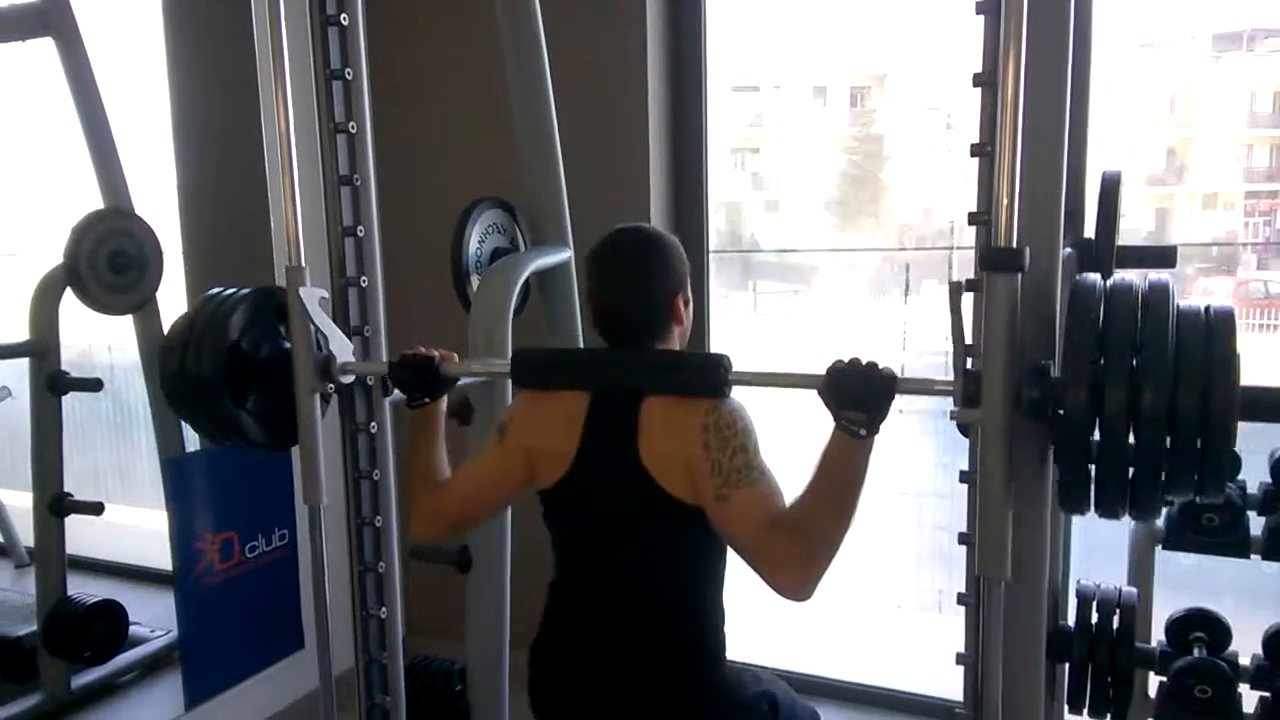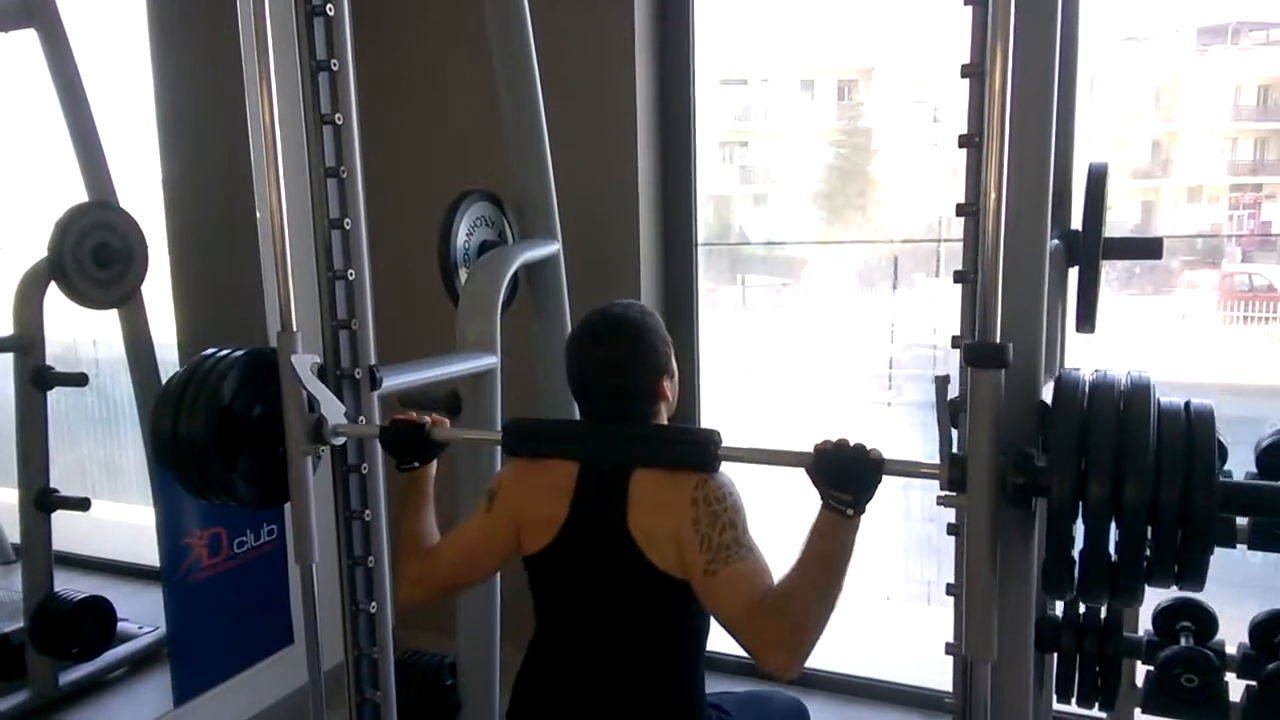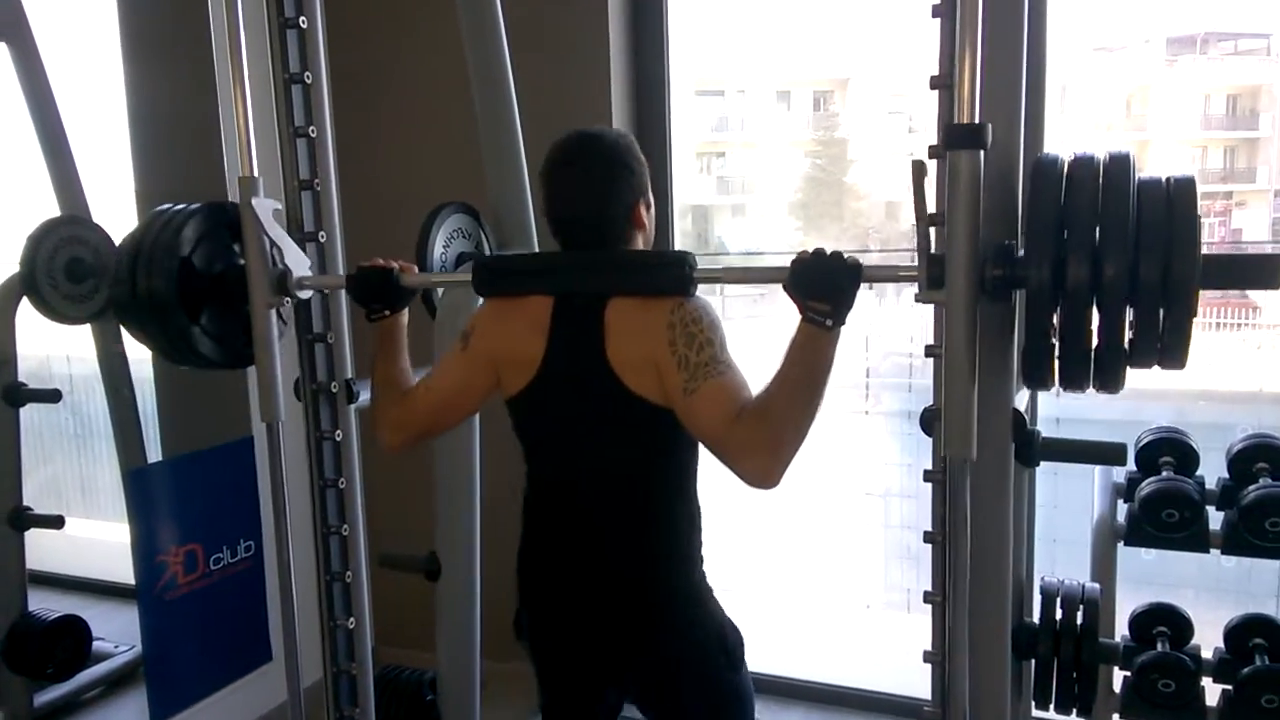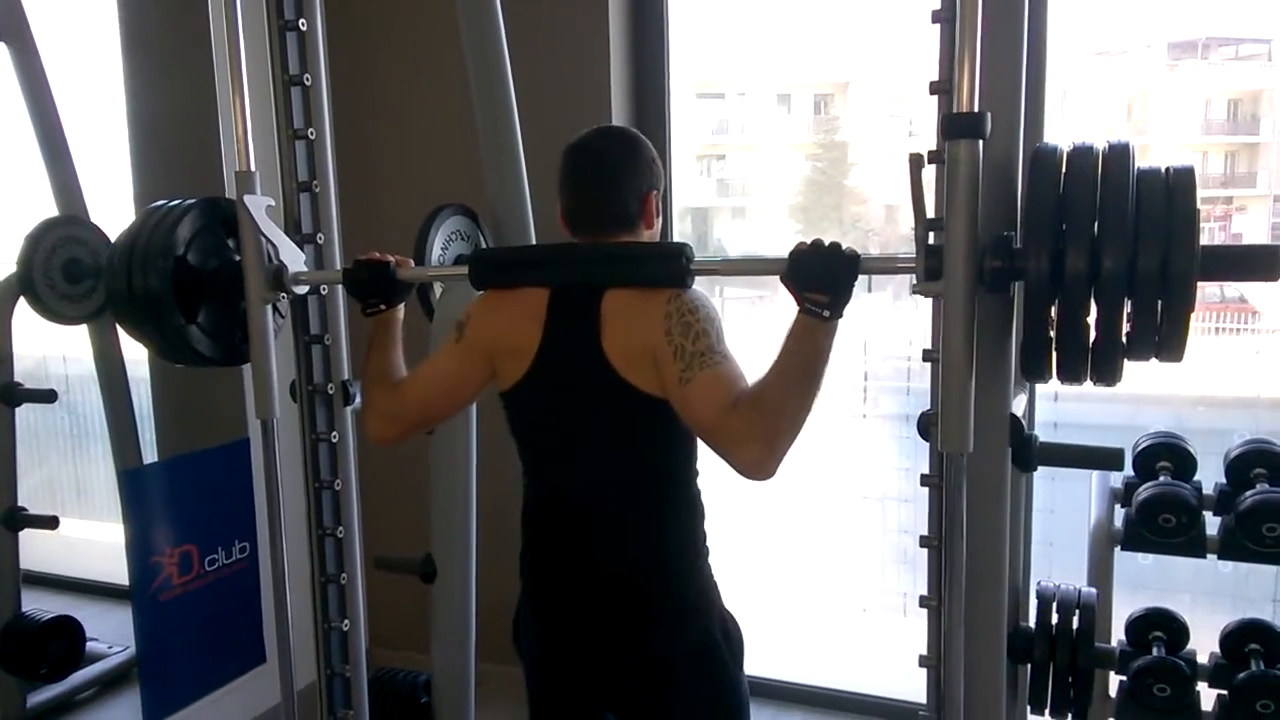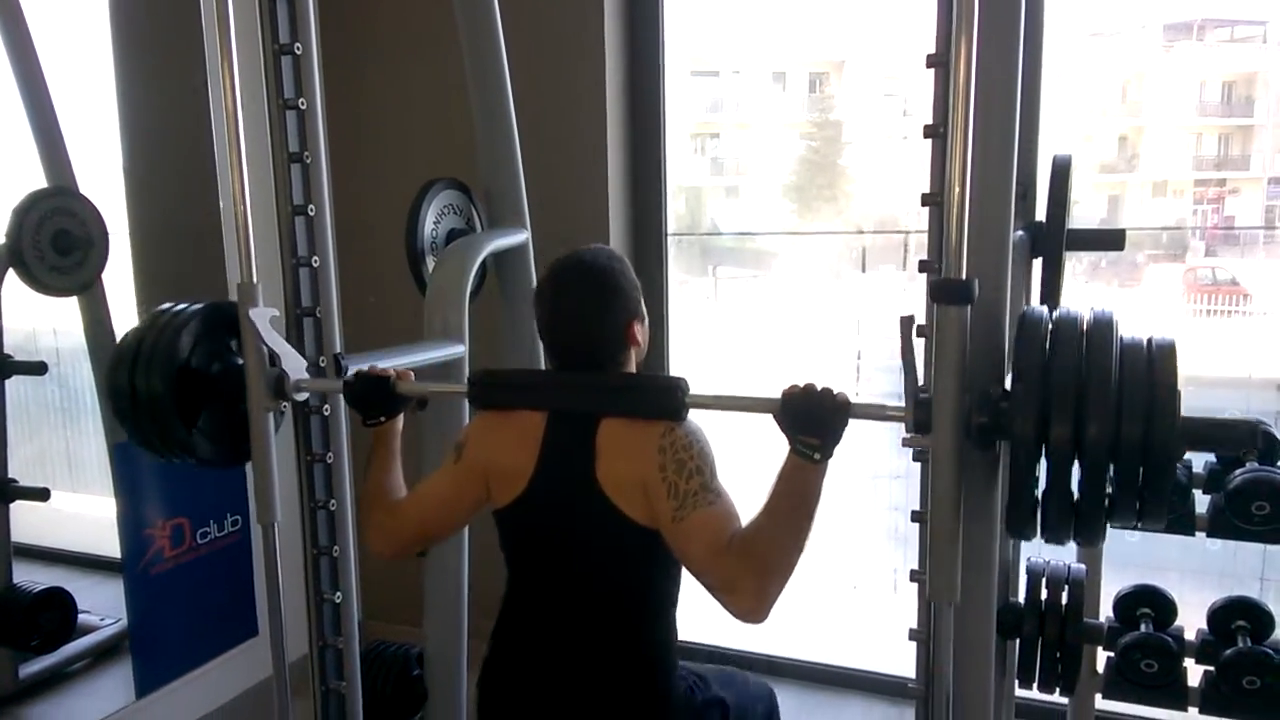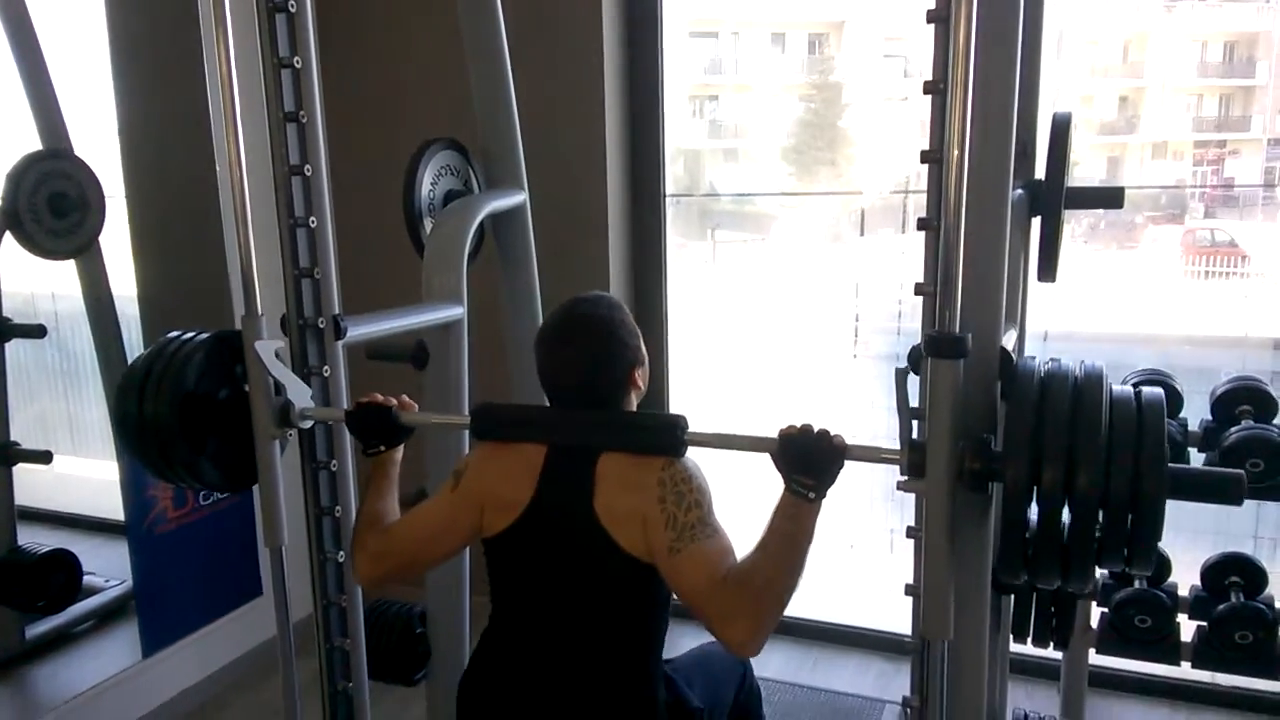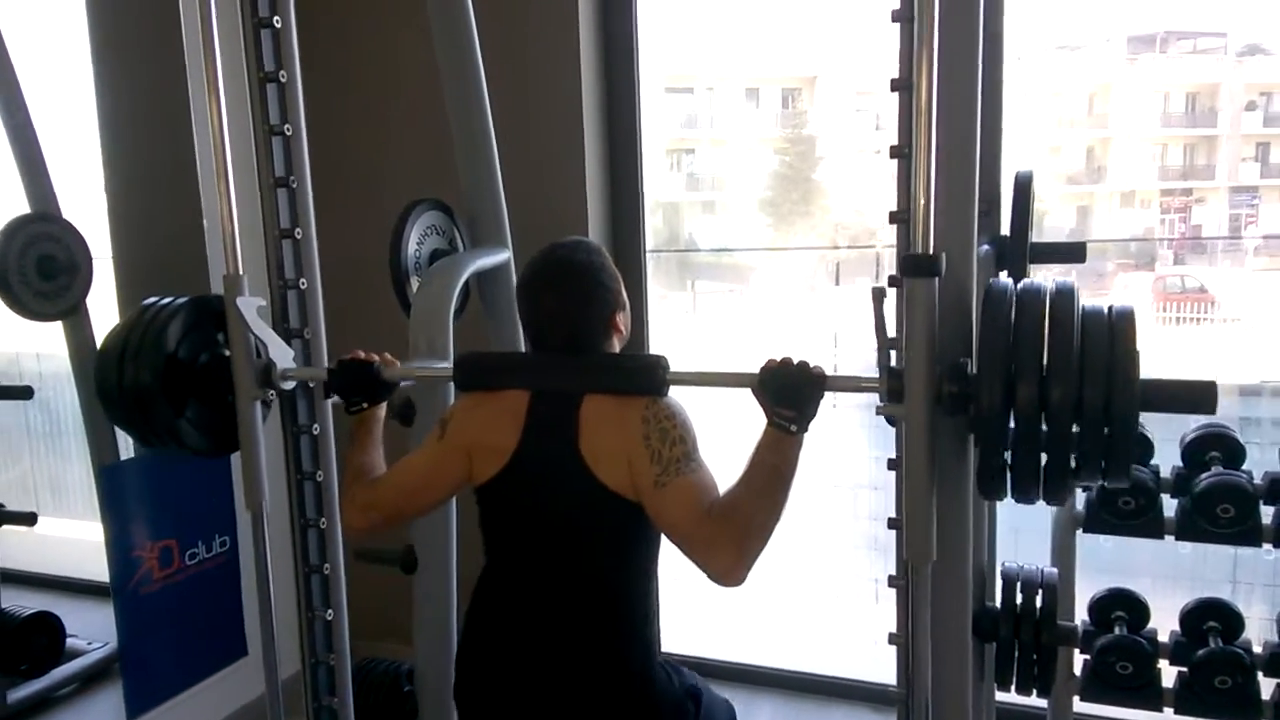
dt=0.7s
person 1, frame 1
left shoulder: (542, 410)
right shoulder: (700, 417)
left elbow: (430, 518)
right elbow: (792, 568)
left wrist: (428, 403)
right wrist: (853, 429)
person 1, frame 2
left shoulder: (531, 477)
right shoulder: (690, 492)
left elbow: (416, 581)
right elbow: (779, 648)
left wrist: (420, 466)
right wrist: (840, 509)
person 1, frame 3
left shoulder: (508, 317)
right shoulder: (667, 316)
left elbow: (396, 425)
right elbow: (758, 457)
left wrist: (390, 314)
right wrist: (819, 320)
left hip: (550, 599)
right hip: (658, 606)
person 1, frame 4
left shoulder: (504, 309)
right shoulder: (665, 308)
left elbow: (386, 418)
right elbow: (753, 447)
left wrist: (386, 310)
right wrist: (817, 313)
left hip: (552, 605)
right hip: (663, 610)
person 1, frame 5
left shoulder: (498, 432)
right shoulder: (658, 440)
left elbow: (386, 534)
right elbow: (746, 588)
left wrist: (386, 422)
right wrist: (808, 453)
person 1, frame 6
left shoulder: (496, 463)
right shoulder: (657, 477)
left elbow: (373, 561)
right elbow: (740, 627)
left wrist: (385, 452)
right wrist: (802, 493)
right knee: (727, 670)
person 1, frame 7
left shoulder: (481, 413)
right shoulder: (642, 418)
left elbow: (364, 511)
right elbow: (725, 555)
left wrist: (370, 409)
right wrist: (784, 425)
